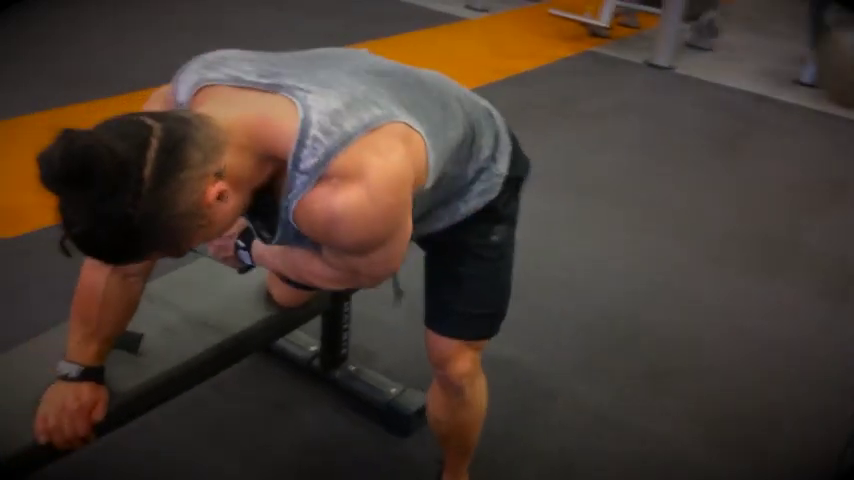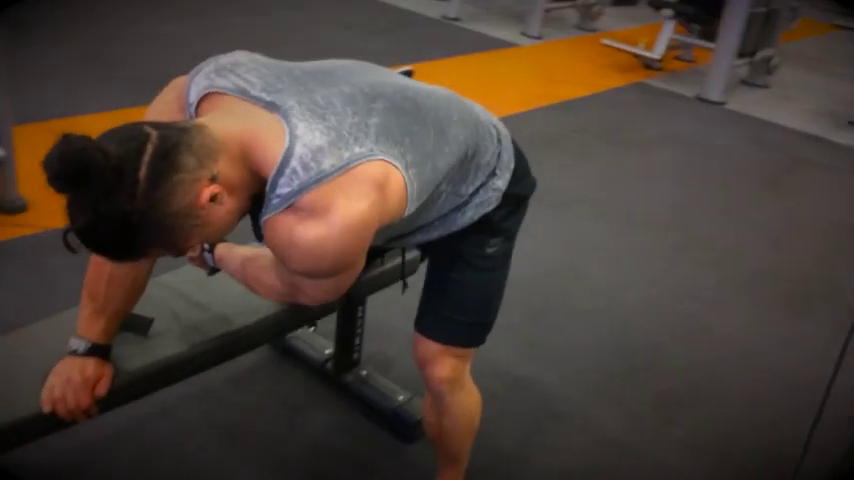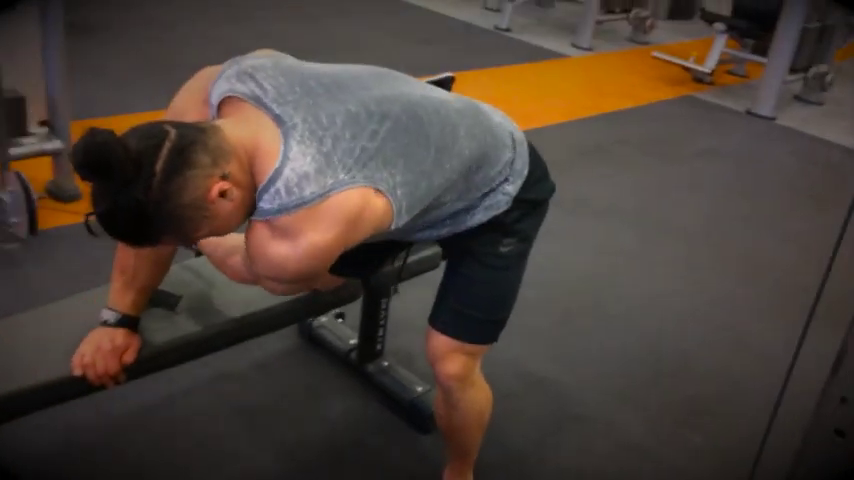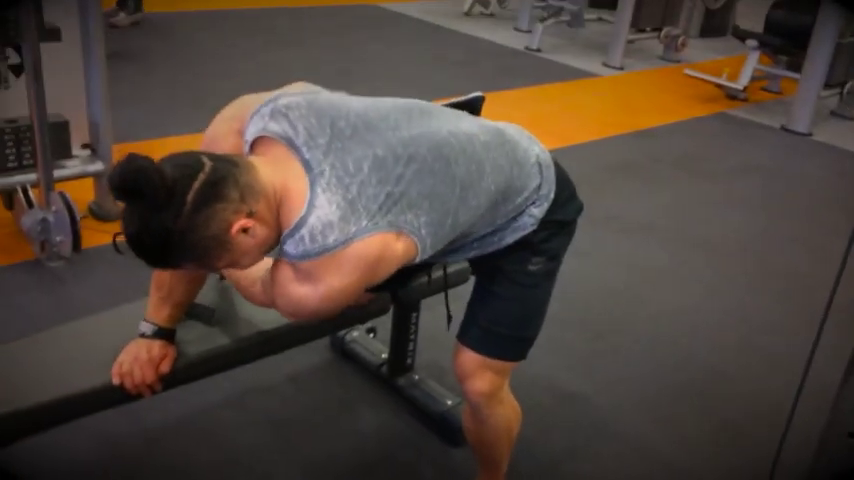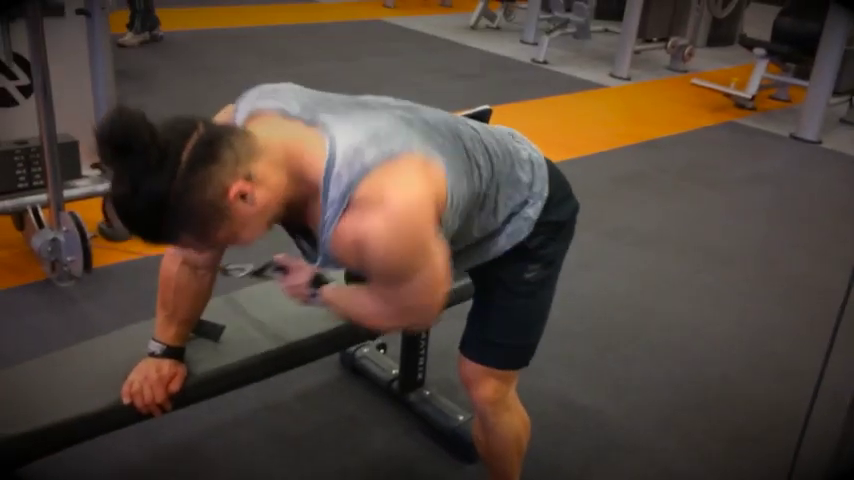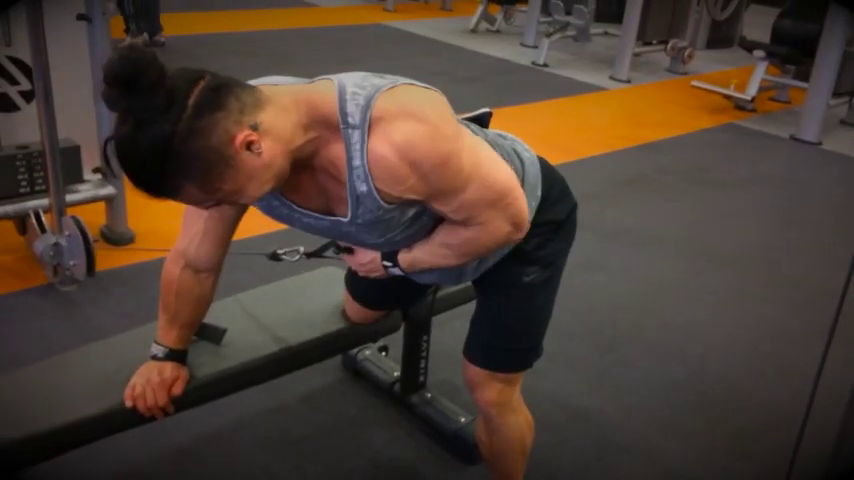
dt=0.3s
person 1, frame 1
left shoulder: (350, 194)
right shoulder: (174, 111)
left elbow: (362, 270)
right elbow: (123, 264)
left wrist: (247, 251)
right wrist: (78, 371)
left hip: (471, 183)
left knee: (453, 362)
right knee: (286, 294)
person 1, frame 2
left shoulder: (320, 221)
right shoulder: (186, 101)
left elbow: (310, 290)
right elbow: (133, 230)
left wrist: (215, 253)
right wrist: (89, 347)
left hip: (479, 189)
right hip: (404, 153)
left knee: (440, 368)
right knee: (297, 284)
person 1, frame 3
left shoulder: (299, 236)
right shoulder: (210, 94)
left elbow: (258, 271)
right elbow: (158, 212)
left wrist: (203, 242)
right wrist: (118, 318)
left hip: (499, 190)
right hip: (422, 154)
left knee: (451, 364)
person 1, frame 4
left shoulder: (321, 274)
right shoulder: (242, 125)
left elbow: (271, 291)
left wrist: (231, 272)
right wrist: (157, 330)
left hip: (528, 211)
right hip: (454, 175)
left knee: (479, 381)
person 1, frame 5
left shoulder: (380, 218)
right shoulder: (236, 126)
left elbow: (416, 311)
right elbow: (191, 259)
left wrist: (319, 290)
right wrist: (165, 348)
left hip: (525, 213)
right hip: (454, 189)
left knee: (485, 389)
right knee: (374, 285)
person 1, frame 6
left shoulder: (395, 139)
right shoulder: (230, 126)
left elbow: (503, 218)
right elbow: (194, 260)
left wrist: (397, 260)
right wrist: (168, 351)
left hip: (525, 216)
right hip: (424, 221)
left knee: (490, 391)
right knee: (360, 313)
